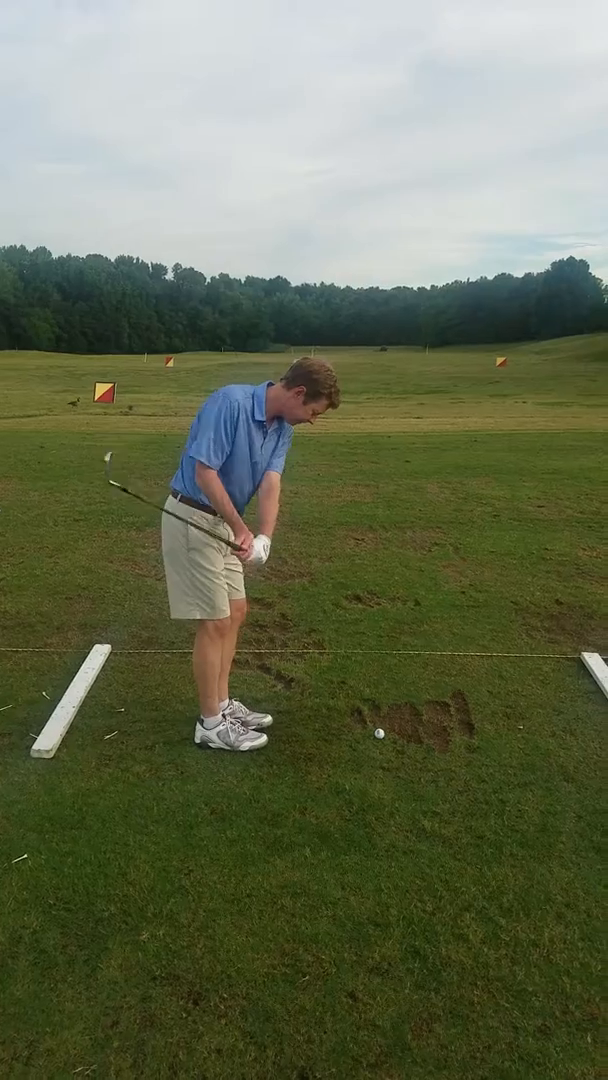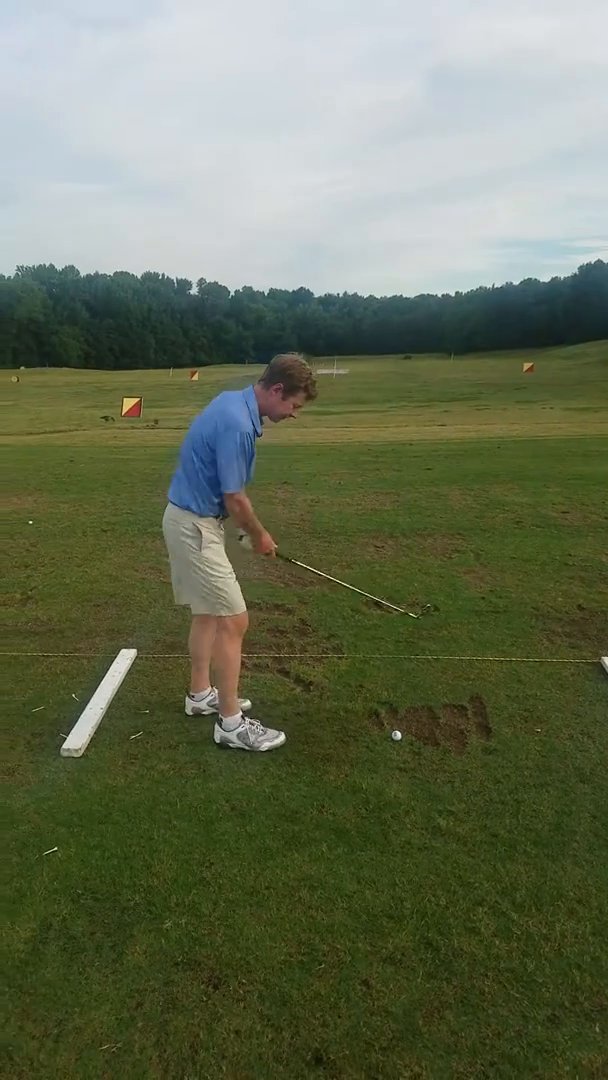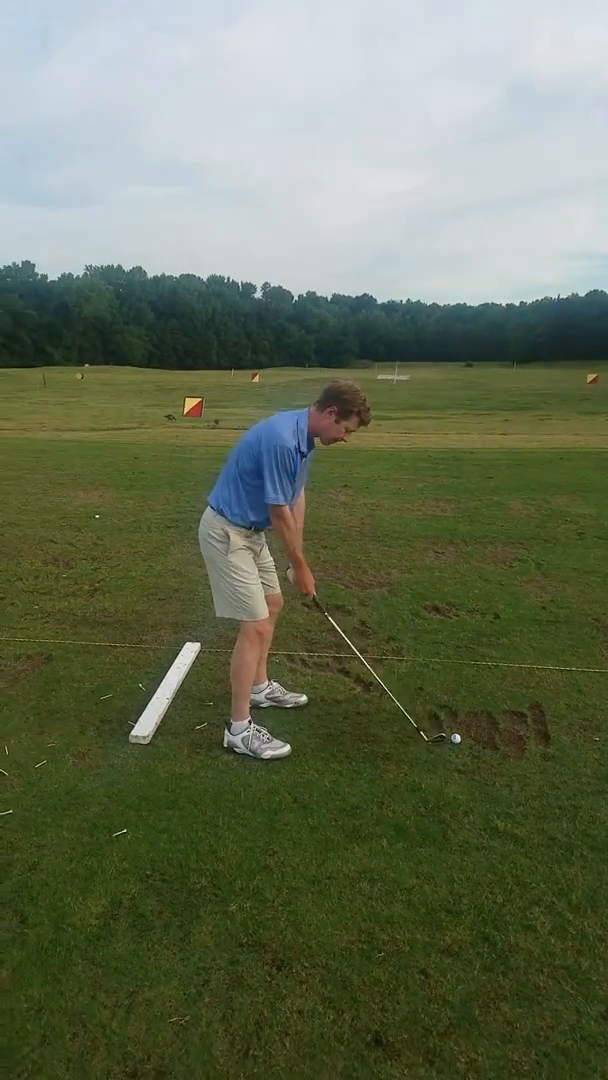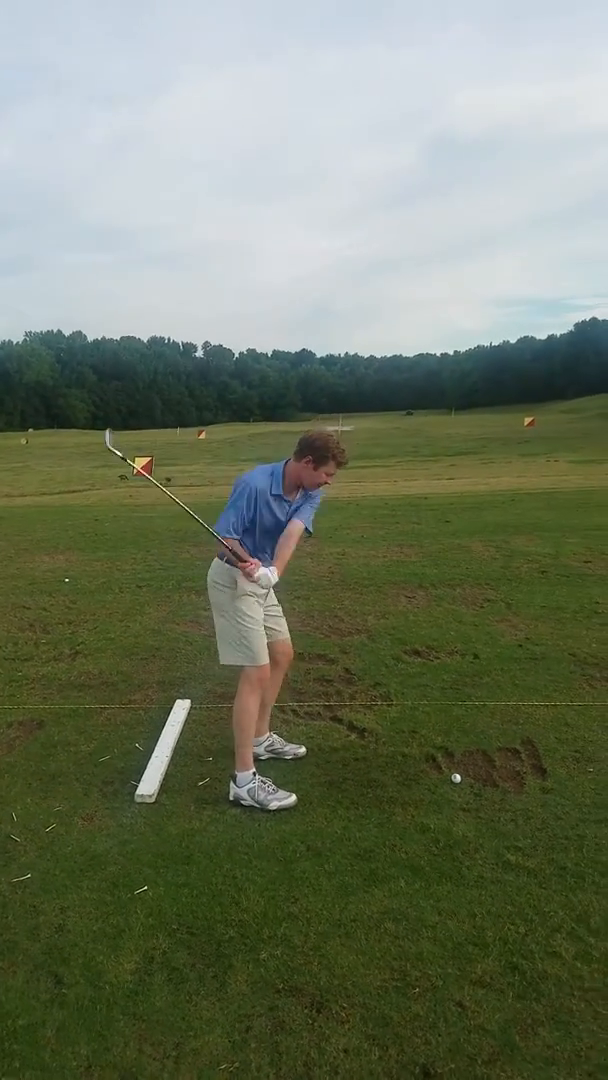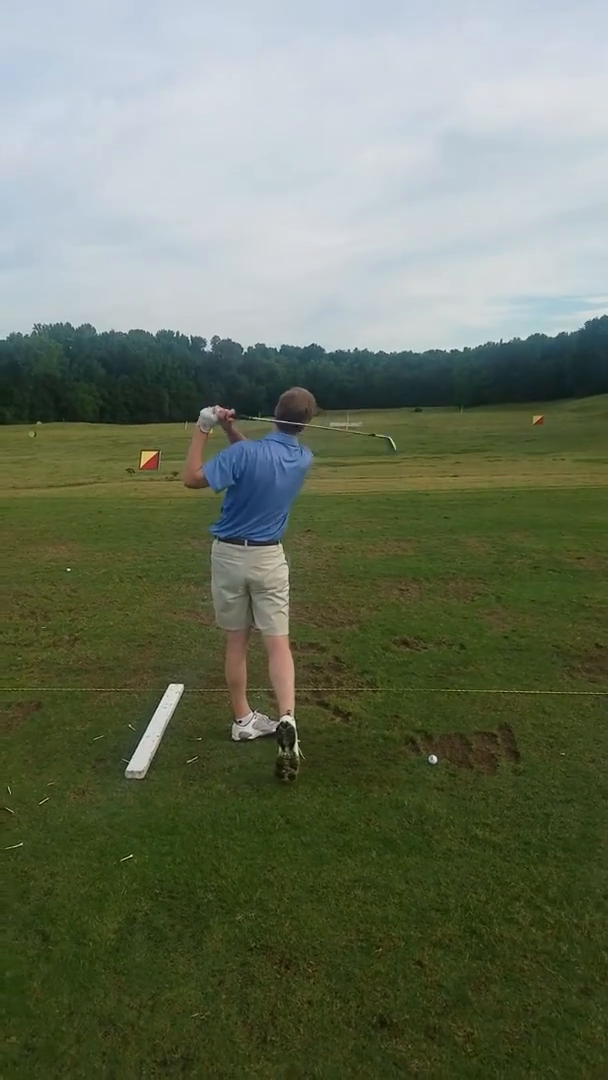
dt=1s
person 1, frame 1
left shoulder: (281, 426)
right shoulder: (231, 404)
left elbow: (270, 486)
right elbow: (204, 475)
left wrist: (263, 537)
right wrist: (240, 530)
left hip: (220, 520)
right hip: (192, 518)
left knee: (235, 612)
right knee: (214, 622)
left ankle: (221, 703)
right ankle: (211, 723)
person 1, frame 2
left shoulder: (234, 402)
right shoulder: (238, 425)
right elbow: (233, 498)
left wrist: (250, 530)
right wrist: (260, 536)
left hip: (197, 519)
right hip: (195, 527)
left knee: (209, 613)
right knee: (234, 620)
left ankle: (201, 693)
right ankle: (230, 721)
person 1, frame 3
left shoulder: (305, 438)
right shoulder: (280, 438)
left elbow: (295, 498)
right elbow: (278, 511)
left wrist: (298, 558)
right wrist: (300, 566)
left hip: (251, 530)
right hip: (226, 532)
left knee: (271, 604)
right knee: (255, 625)
left ankle: (259, 686)
right ankle: (239, 728)
person 1, frame 4
left shoulder: (311, 493)
right shoulder: (254, 484)
left elbow: (292, 536)
right elbow: (226, 537)
left wrist: (271, 570)
right wrist: (249, 563)
left hip: (259, 580)
right hip: (234, 579)
left knee: (282, 656)
right knee: (256, 673)
left ankle: (259, 738)
right ankle: (244, 779)
person 1, frame 5
left shoulder: (246, 453)
right shoulder: (304, 460)
left elbow: (192, 479)
left wrist: (203, 430)
right wrist: (232, 430)
left hip: (228, 554)
right hip: (269, 558)
left knee: (236, 642)
right knee: (278, 643)
left ankle: (243, 719)
right ankle: (287, 719)
